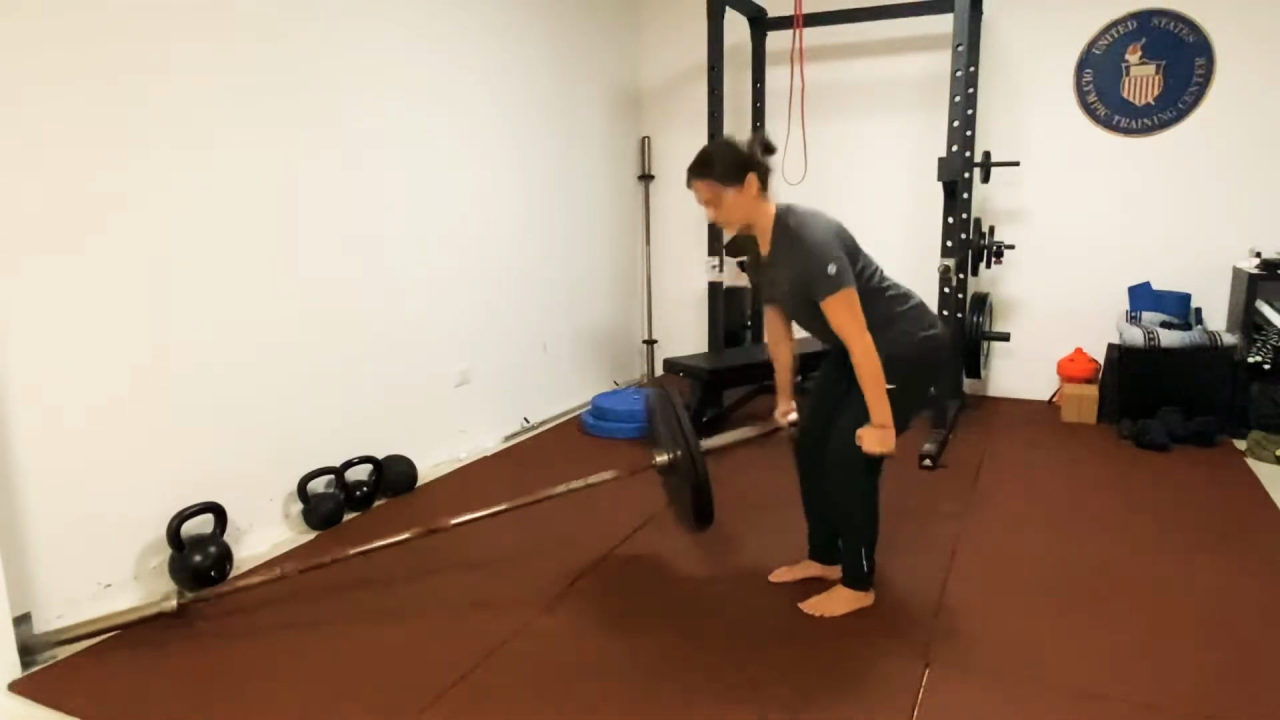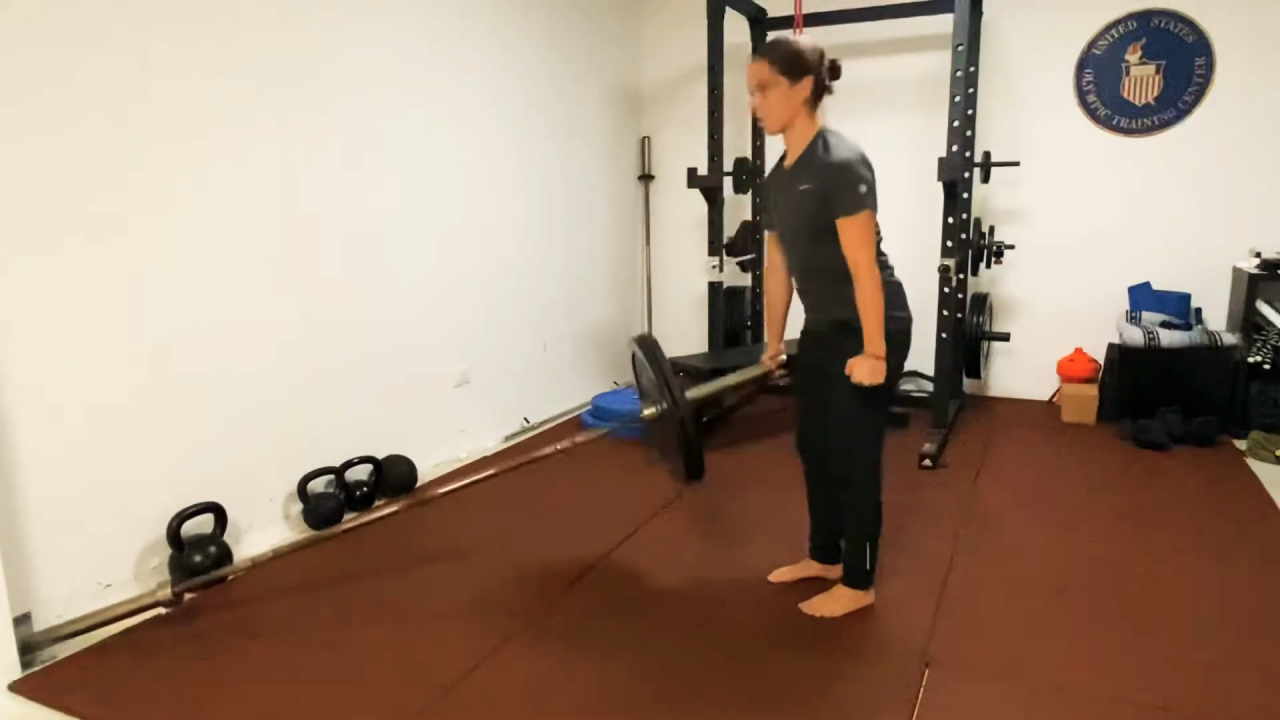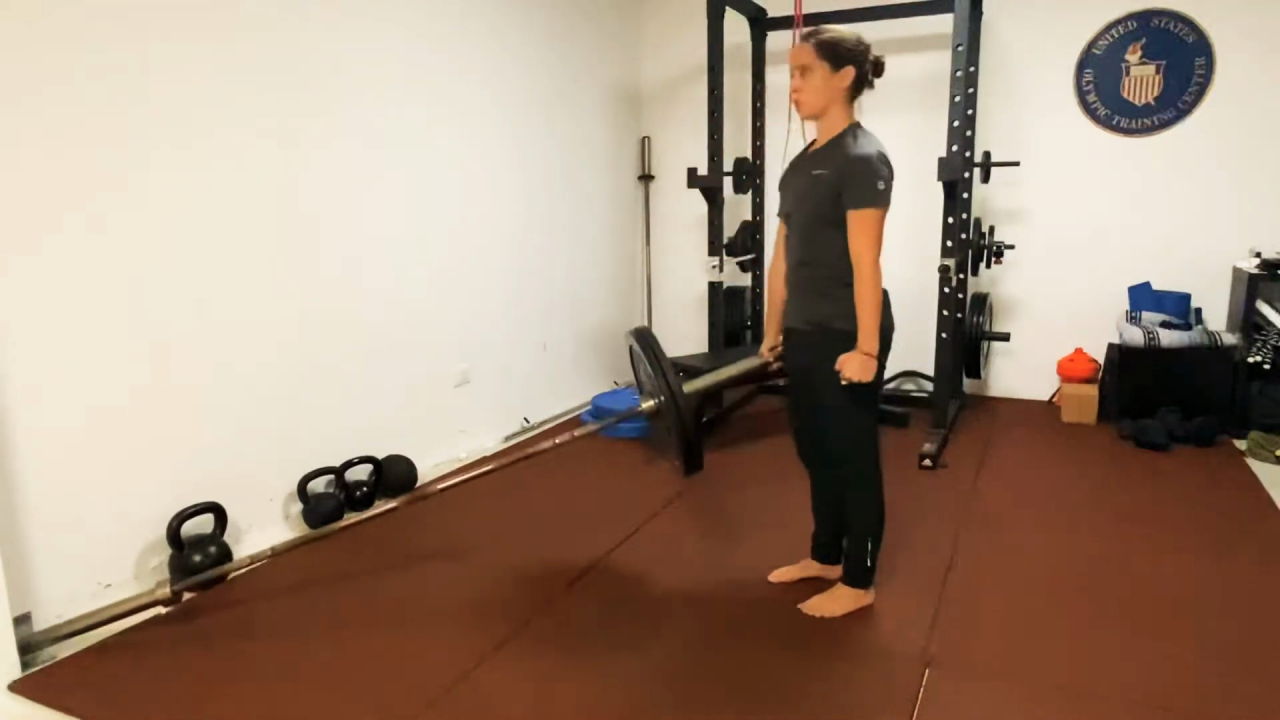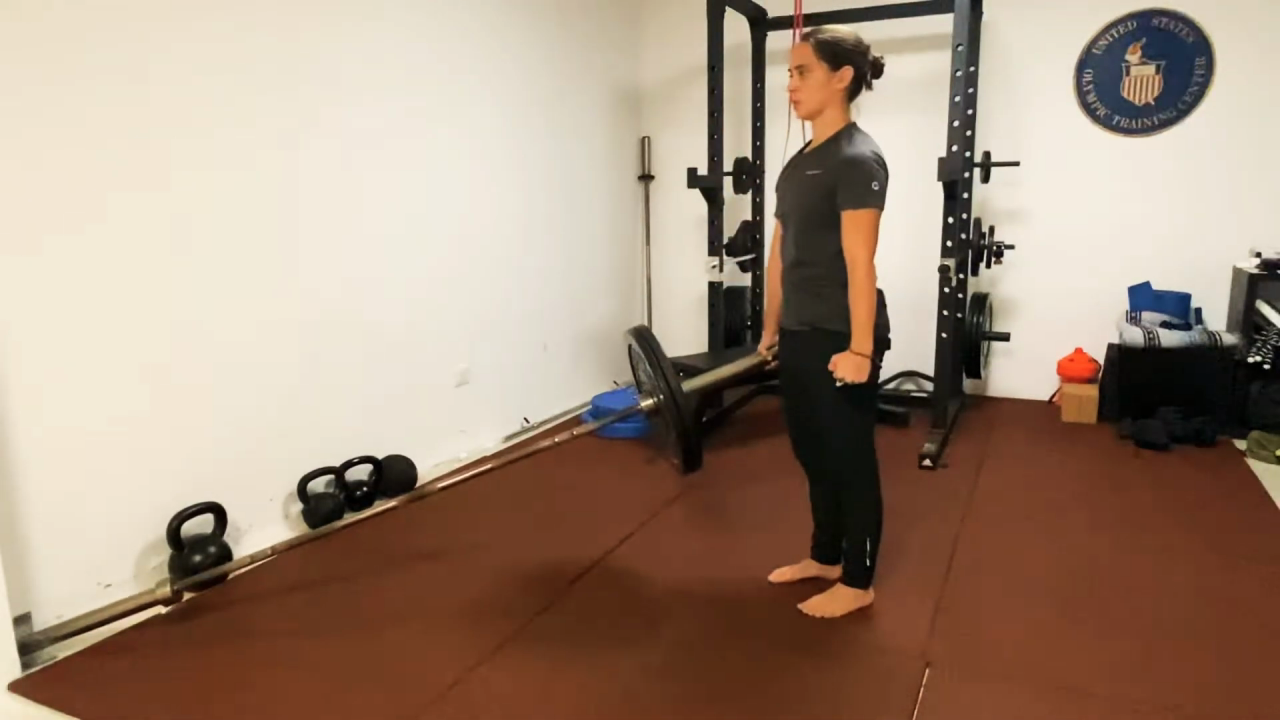
dt=0.3s
person 1, frame 1
left shoulder: (809, 240)
right shoulder: (761, 252)
left elbow: (858, 339)
right elbow: (778, 333)
left wrist: (881, 423)
right wrist: (784, 399)
left hip: (909, 348)
right hip: (864, 346)
left knee: (848, 456)
right knee: (812, 444)
left ankle: (858, 585)
right ankle: (824, 558)
person 1, frame 2
left shoulder: (841, 164)
right shoulder: (777, 176)
left elbow: (865, 266)
right elbow: (777, 266)
left wrist: (875, 352)
right wrist: (773, 343)
left hip: (867, 329)
right hip: (822, 329)
left knee: (854, 456)
right knee: (814, 448)
left ankle: (858, 583)
right ankle: (823, 556)
person 1, frame 3
left shoulder: (862, 158)
right shoulder: (803, 161)
left elbow: (866, 264)
left wrist: (867, 349)
right wrist: (772, 333)
left hip: (846, 339)
right hip: (804, 334)
left knee: (852, 457)
right knee: (816, 453)
left ankle: (858, 583)
right ankle: (825, 557)
person 1, frame 4
left shoulder: (858, 159)
right shoulder: (800, 161)
left elbow: (860, 263)
left wrist: (861, 349)
right wrist: (771, 331)
left hip: (840, 339)
right hip: (799, 335)
left knee: (849, 457)
right knee: (813, 453)
left ankle: (858, 583)
right ankle: (825, 557)
